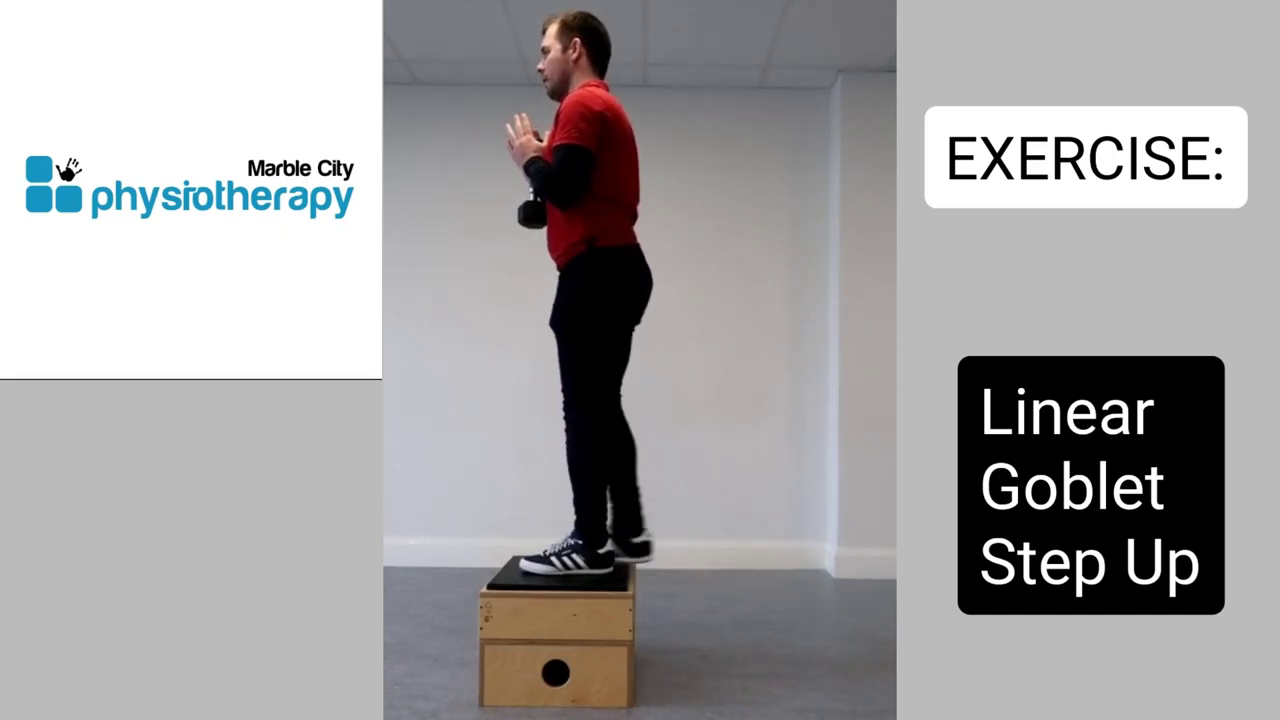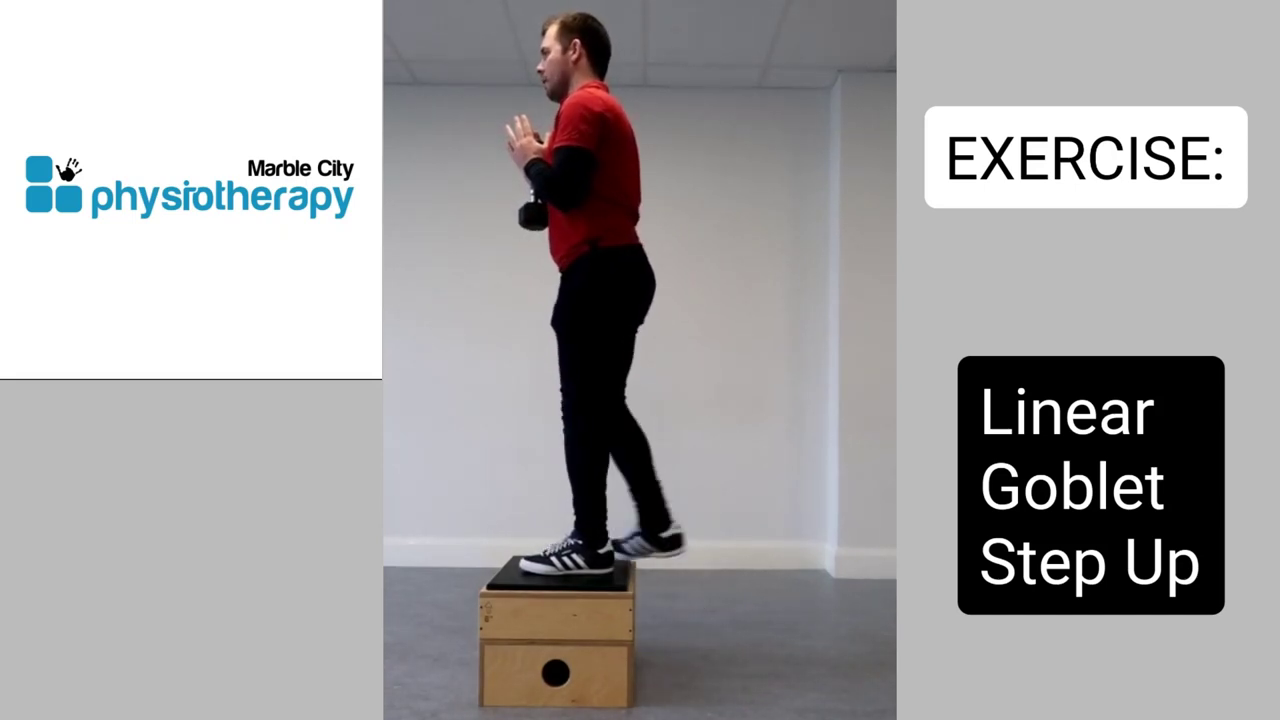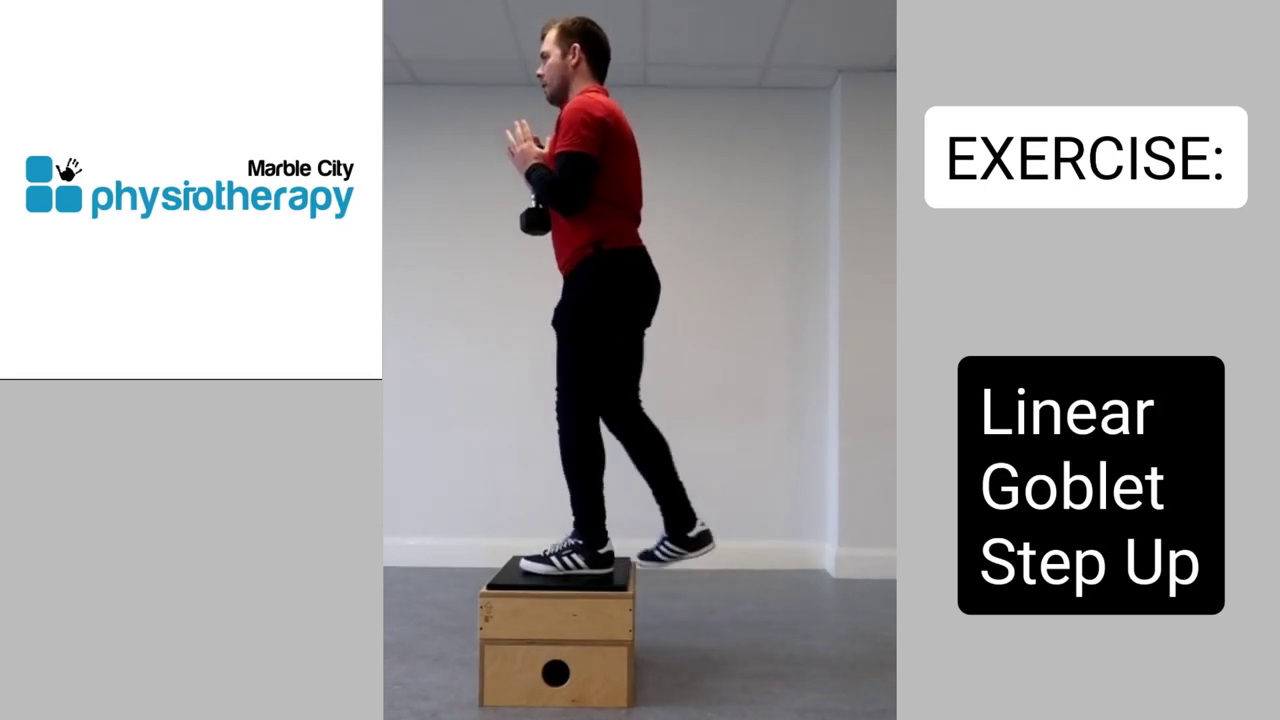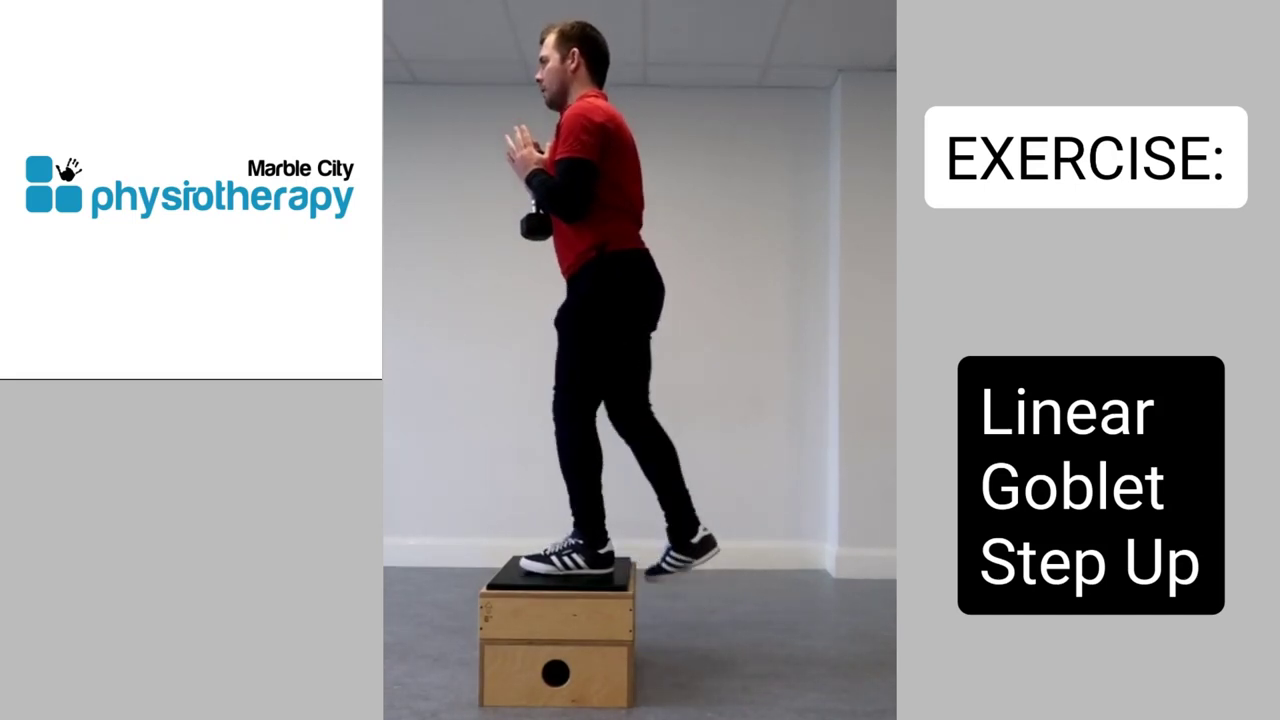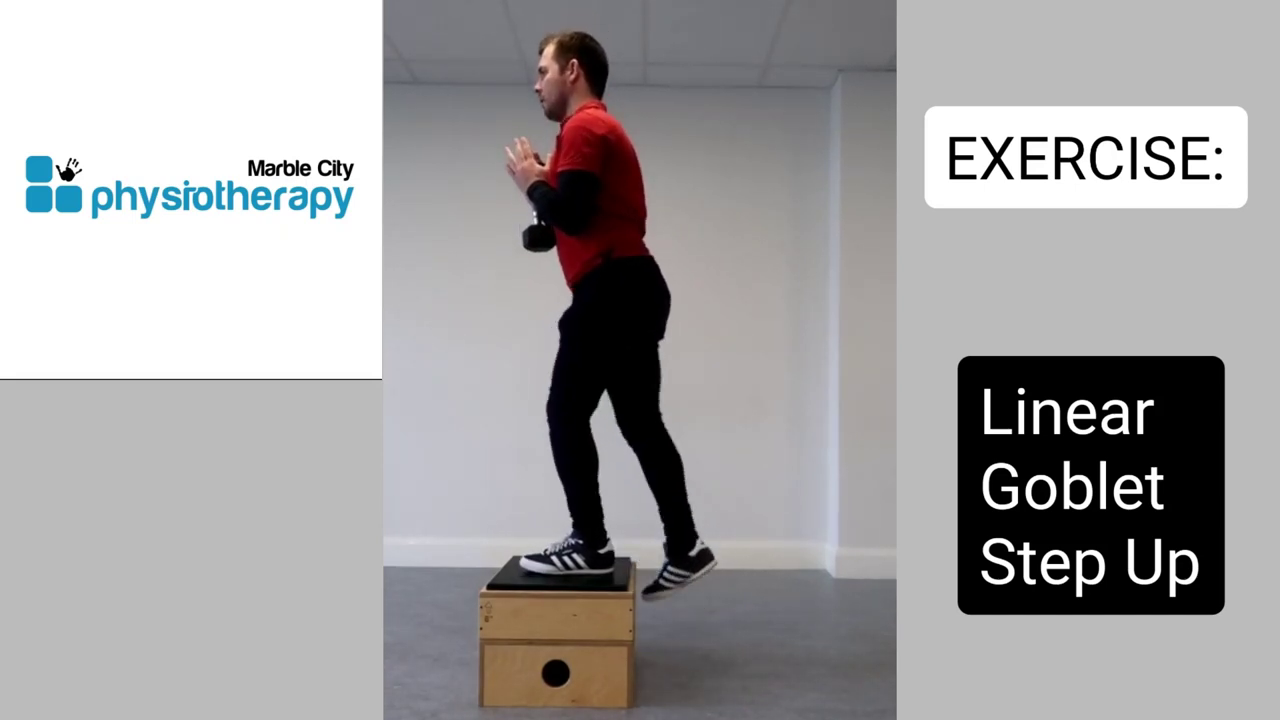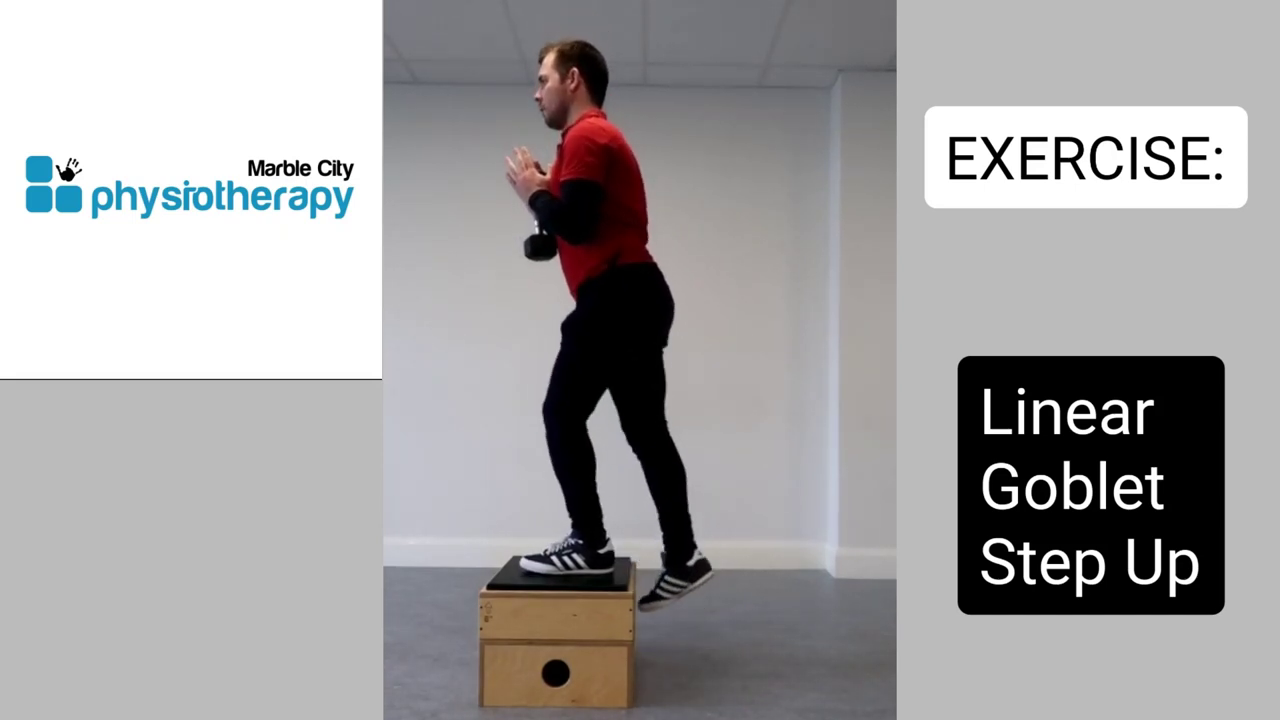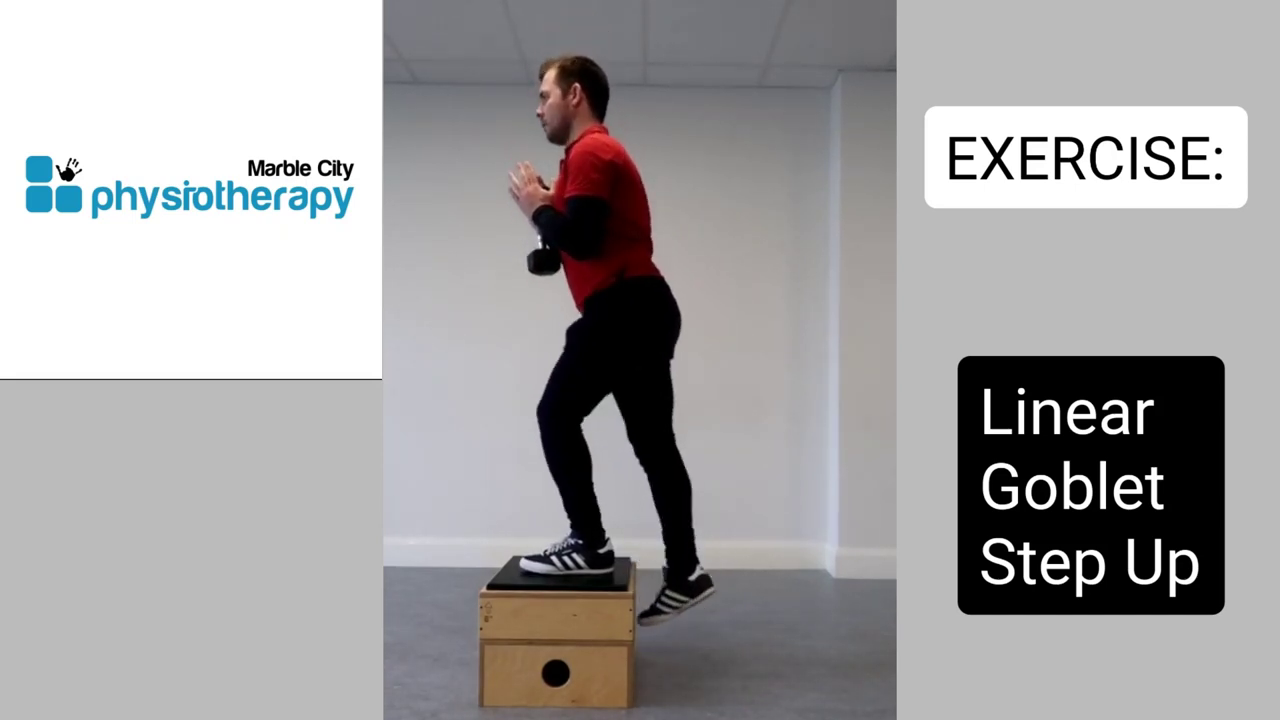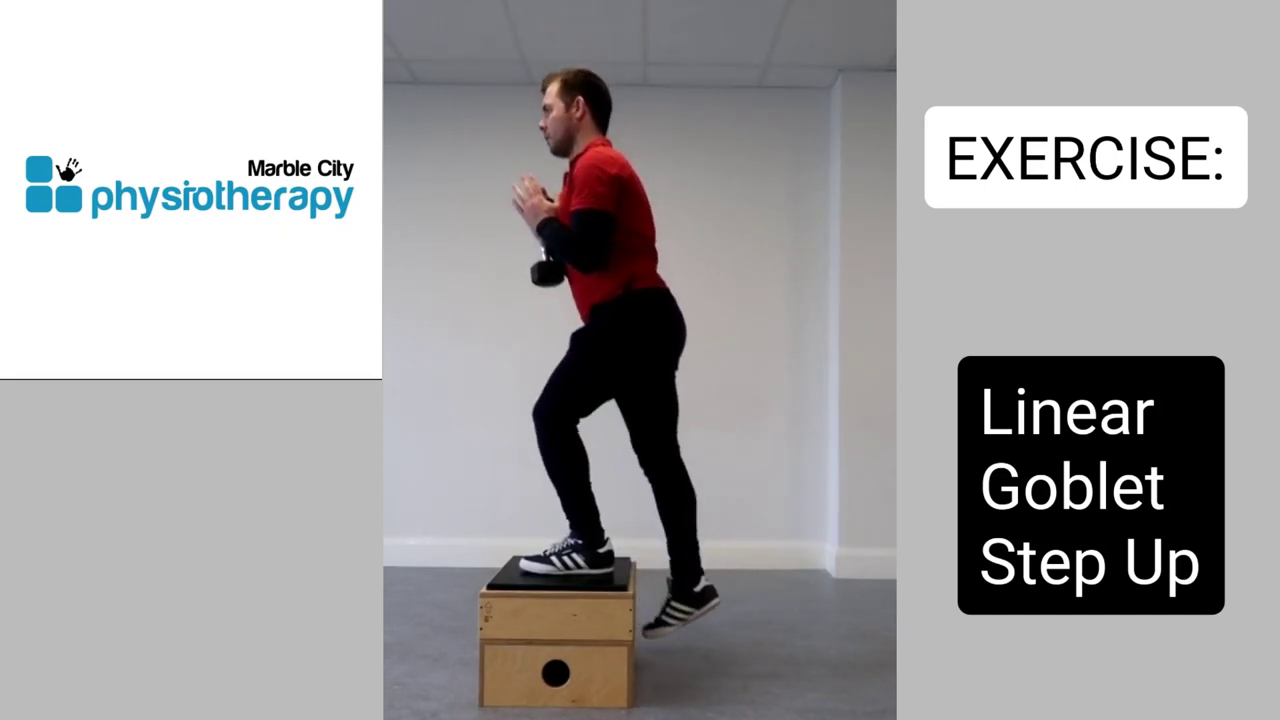
dt=0.1s
person 1, frame 1
left shoulder: (583, 105)
right shoulder: (601, 108)
left elbow: (563, 188)
left wrist: (529, 156)
right wrist: (543, 159)
left hip: (597, 275)
right hip: (612, 272)
left knee: (586, 410)
right knee: (599, 409)
left ankle: (591, 544)
right ankle: (626, 531)
person 1, frame 2
left shoulder: (583, 107)
right shoulder: (601, 109)
left elbow: (566, 191)
left wrist: (530, 159)
right wrist: (544, 161)
left hip: (599, 276)
right hip: (616, 272)
left knee: (582, 410)
right knee: (604, 407)
left ankle: (590, 544)
right ankle: (657, 525)
person 1, frame 3
left shoulder: (584, 112)
right shoulder: (599, 113)
left elbow: (567, 197)
left wrist: (530, 165)
right wrist: (545, 166)
left hip: (603, 279)
right hip: (621, 276)
left knee: (576, 410)
right knee: (619, 409)
left ankle: (590, 544)
right ankle: (684, 528)
person 1, frame 4
left shoulder: (583, 116)
right shoulder: (598, 118)
left elbow: (570, 203)
left wrist: (530, 171)
right wrist: (545, 172)
left hip: (607, 282)
right hip: (626, 280)
left knee: (573, 412)
right knee: (630, 414)
left ankle: (589, 546)
right ankle: (687, 535)
person 1, frame 5
left shoulder: (584, 128)
right shoulder: (596, 129)
left elbow: (572, 214)
left wrist: (531, 183)
right wrist: (545, 184)
left hip: (614, 290)
right hip: (629, 289)
left knee: (567, 413)
right knee: (641, 424)
left ankle: (590, 546)
right ankle: (685, 548)
person 1, frame 6
left shoulder: (585, 137)
right shoulder: (597, 138)
left elbow: (576, 224)
left wrist: (533, 192)
right wrist: (546, 192)
left hip: (618, 298)
right hip: (635, 298)
left knee: (563, 413)
right knee: (647, 433)
left ankle: (589, 546)
right ankle: (682, 559)
person 1, frame 7
left shoulder: (590, 153)
right shoulder: (598, 153)
left elbow: (581, 239)
left wrist: (537, 208)
right wrist: (549, 207)
left hip: (625, 310)
right hip: (641, 310)
left knee: (557, 415)
right knee: (654, 444)
left ankle: (590, 546)
right ankle: (684, 573)
person 1, frame 8
left shoulder: (595, 166)
right shoulder: (598, 166)
left elbow: (587, 253)
left wrist: (541, 220)
right wrist: (553, 220)
left hip: (631, 320)
right hip: (645, 322)
left knee: (553, 416)
right knee: (659, 458)
left ankle: (589, 547)
right ankle: (689, 585)
